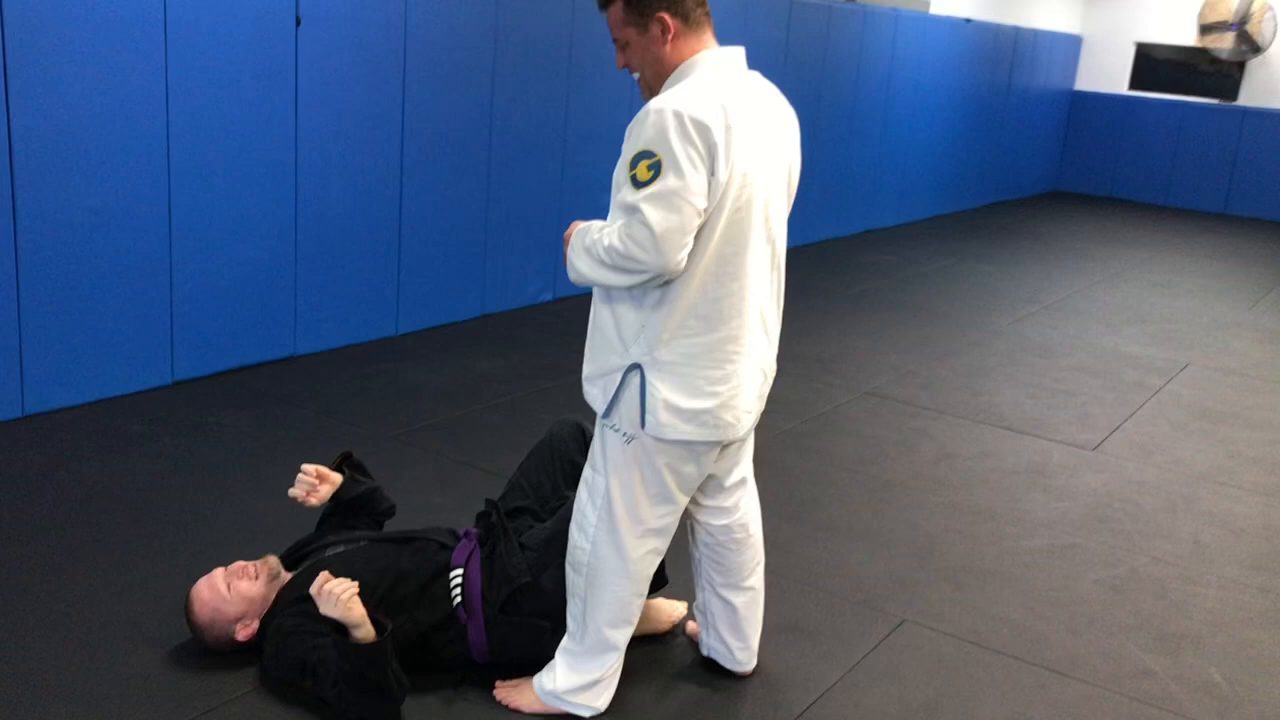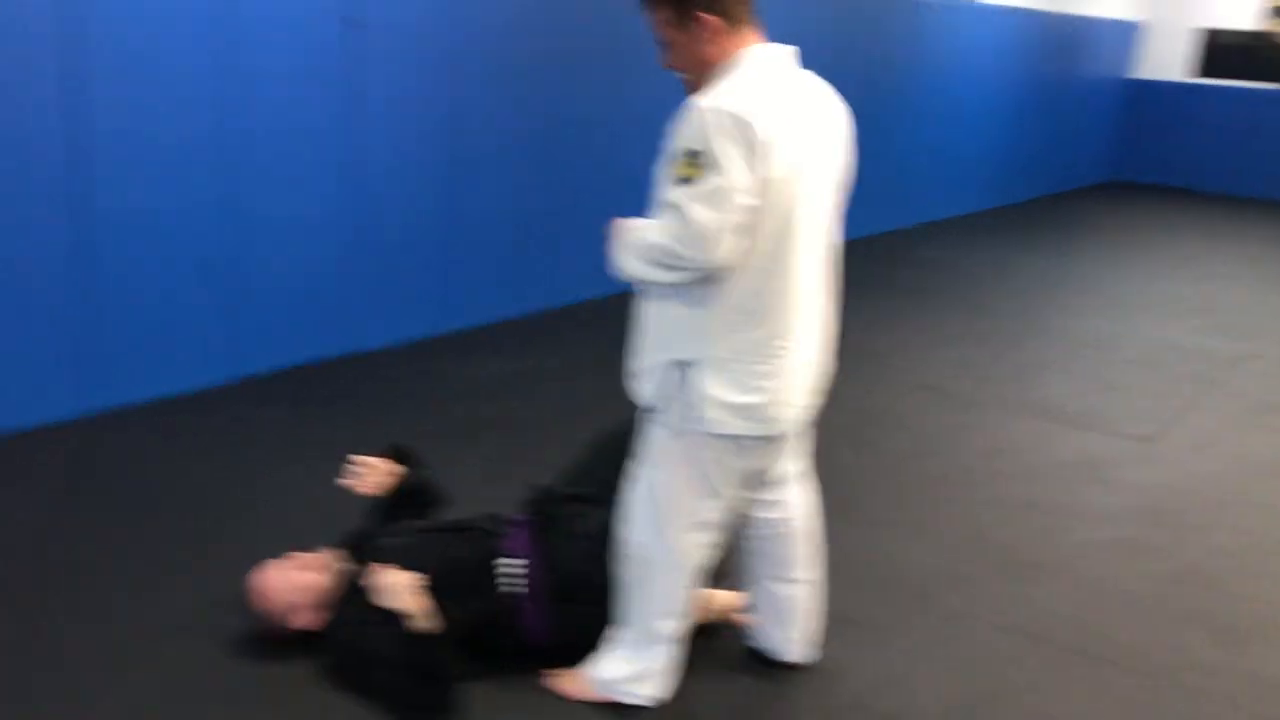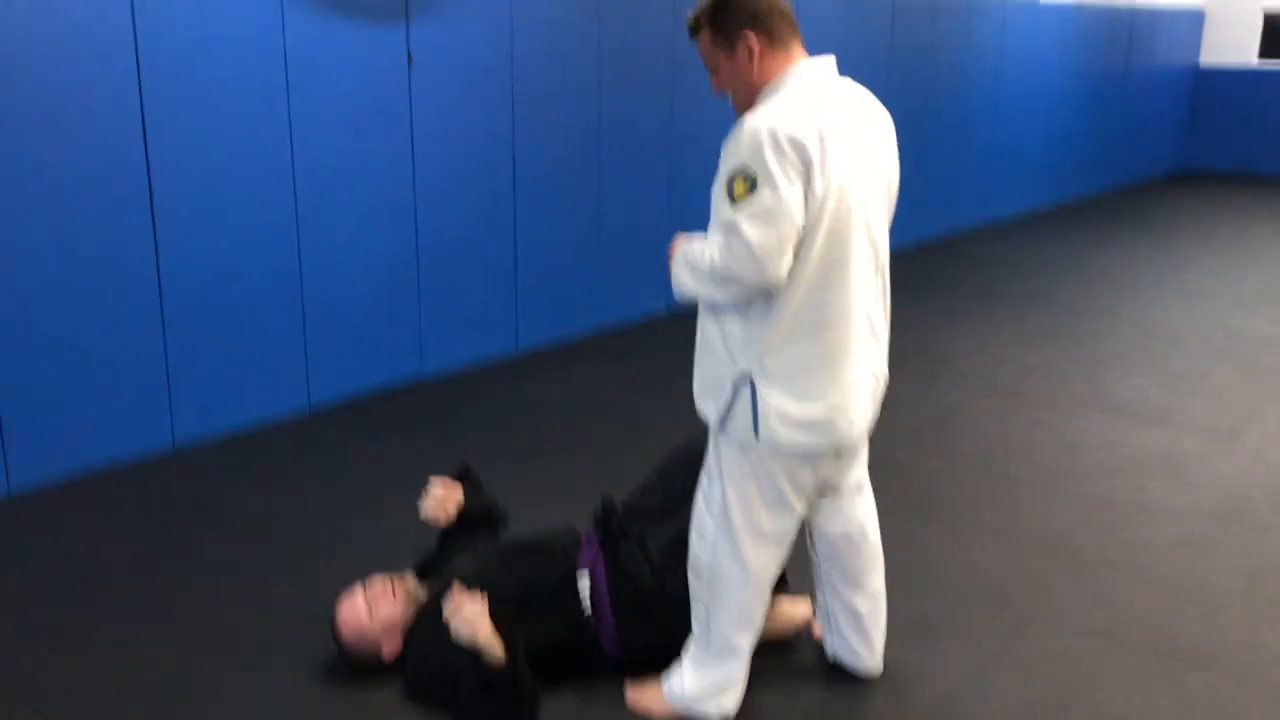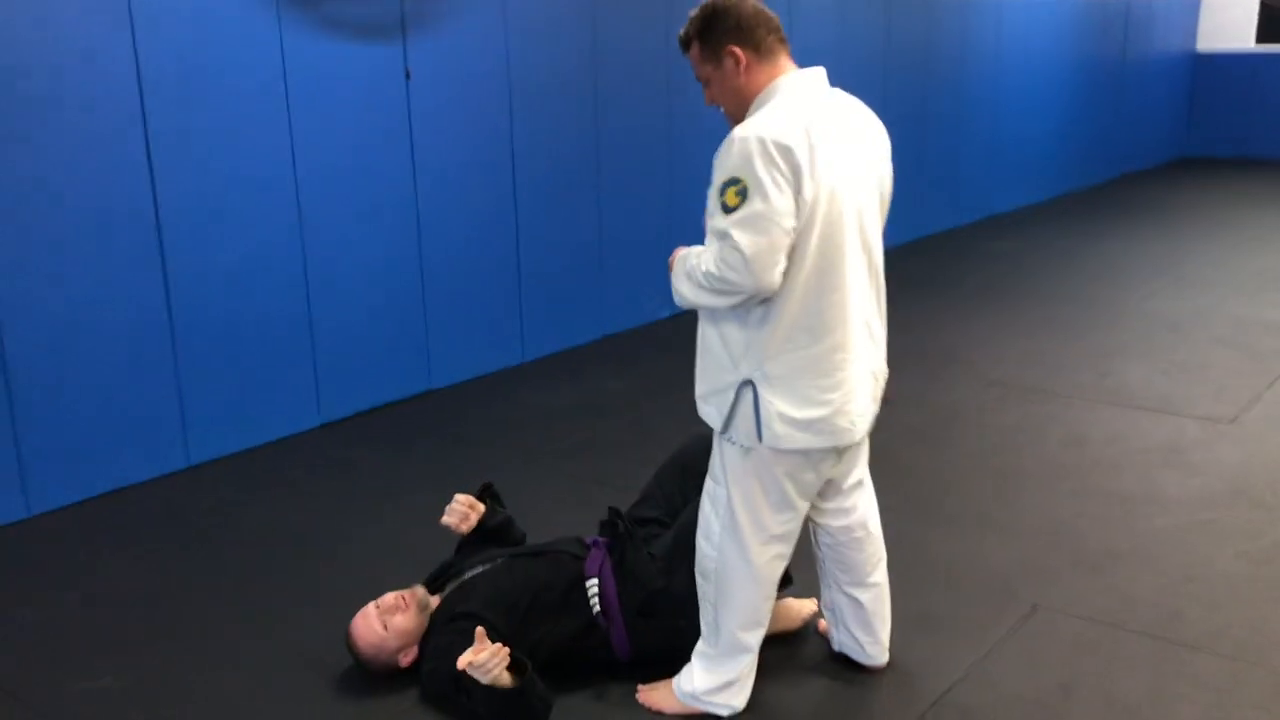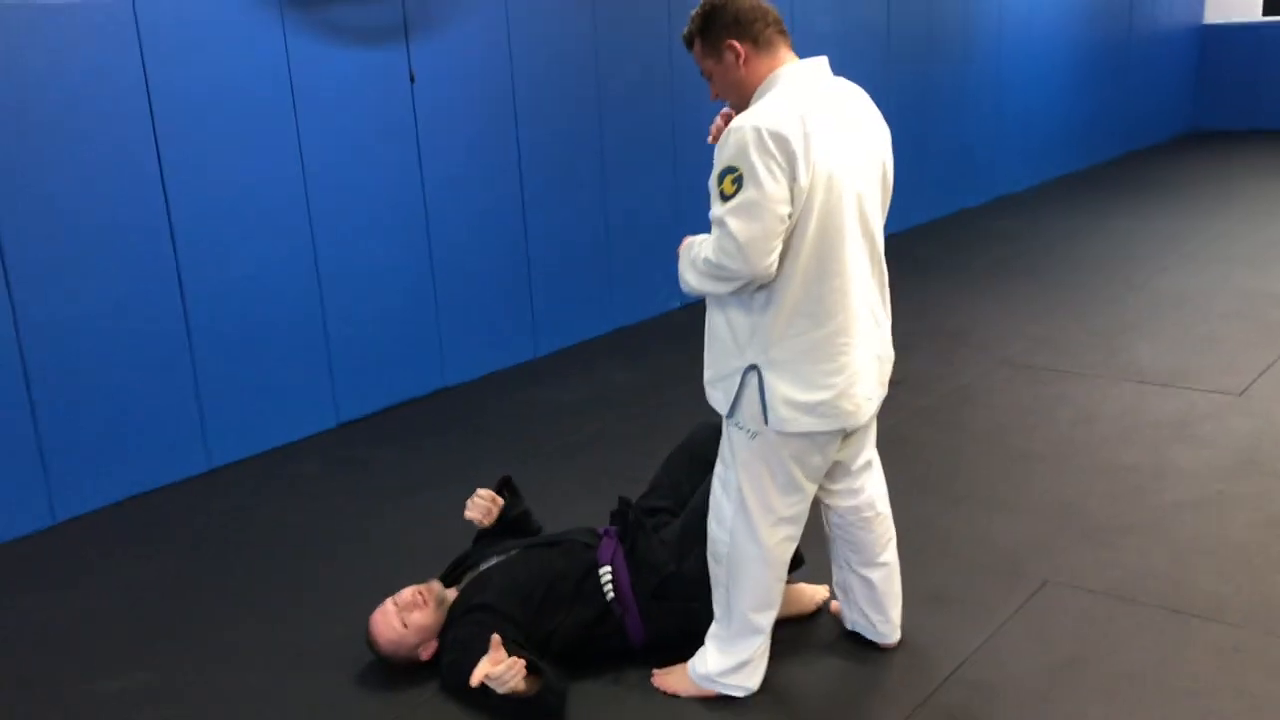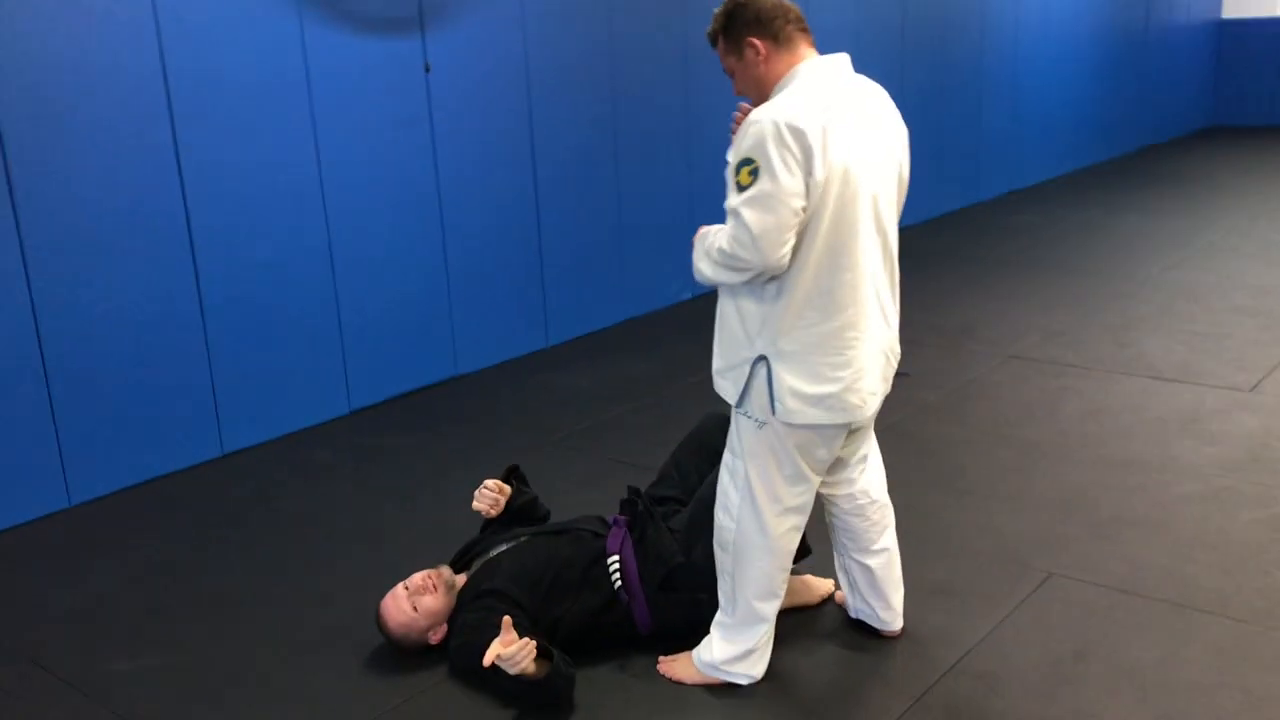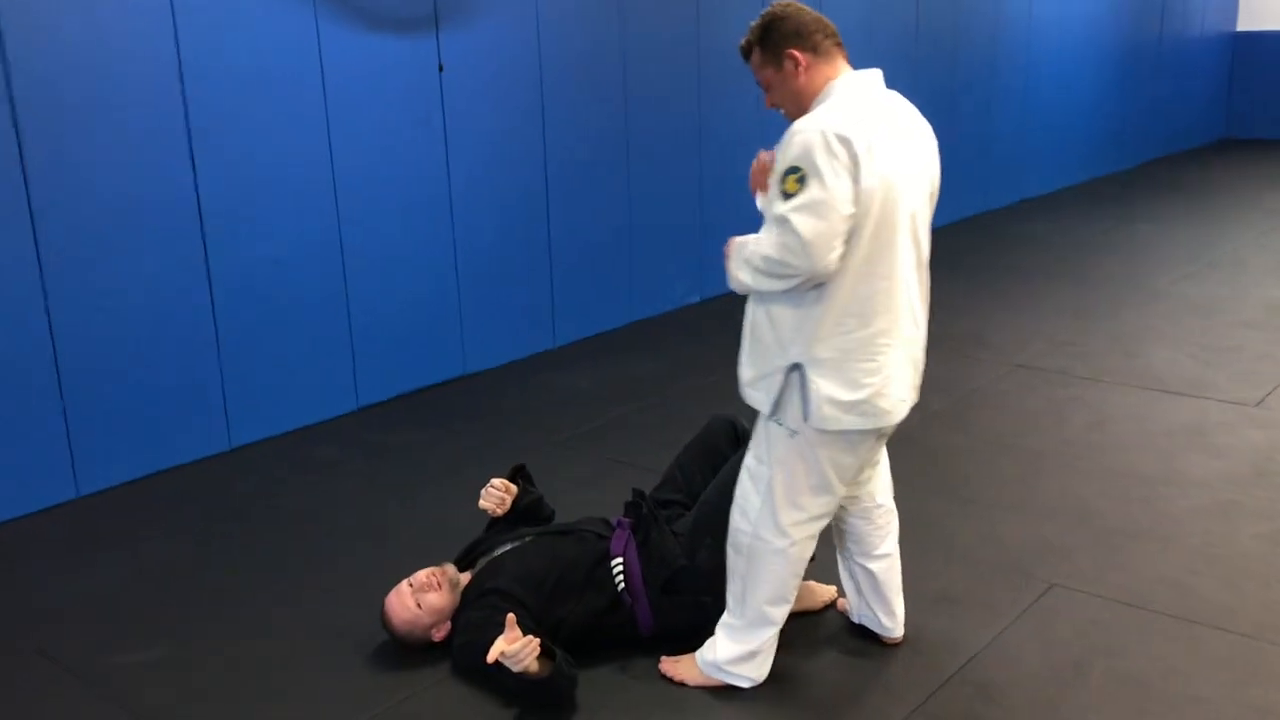
dt=0.2s
person 1, frame 1
left shoulder: (677, 114)
right shoulder: (769, 102)
left elbow: (650, 246)
left wrist: (583, 244)
left hip: (671, 372)
right hip: (737, 359)
left knee: (616, 528)
right knee: (727, 508)
right ankle: (732, 642)
person 1, frame 2
left shoulder: (721, 111)
right shoulder: (818, 98)
left elbow: (696, 244)
left wrist: (628, 239)
left hip: (721, 369)
right hip: (789, 353)
left knee: (666, 520)
right knee: (779, 501)
left ankle: (631, 671)
right ankle: (785, 634)
person 1, frame 3
left shoulder: (770, 129)
right shoulder: (864, 109)
left elbow: (751, 261)
left wrist: (686, 258)
left hip: (782, 382)
right hip: (848, 365)
left knee: (737, 535)
right knee: (844, 512)
right ankle: (857, 645)
person 1, frame 4
left shoulder: (760, 139)
right shoulder: (856, 117)
left elbow: (746, 270)
left wrist: (685, 268)
left hip: (782, 385)
right hip: (848, 365)
left knee: (741, 536)
right knee: (847, 511)
right ankle: (863, 638)
person 1, frame 5
left shoulder: (761, 128)
right shoulder: (855, 104)
left elbow: (743, 257)
left wrist: (692, 255)
left hip: (788, 369)
right hip: (855, 349)
left knee: (752, 519)
right knee: (855, 491)
left ankle: (729, 665)
right ankle: (877, 616)
person 1, frame 6
left shoulder: (779, 122)
right shoulder: (875, 102)
left elbow: (756, 247)
left wrist: (706, 245)
left hip: (798, 359)
right hip: (862, 342)
left knee: (758, 508)
right knee: (854, 481)
left ankle: (733, 653)
right ankle: (880, 606)
person 1, frame 7
left shoulder: (821, 133)
right shoulder: (903, 117)
left elbow: (806, 254)
left wrist: (744, 257)
right wrist: (783, 198)
left hip: (825, 366)
right hip: (880, 353)
left knee: (774, 512)
right knee: (859, 488)
left ankle: (733, 655)
right ankle: (880, 610)
person 2, frame 1
left shoulder: (300, 561)
right shoulder: (291, 641)
left elbow: (375, 510)
left wrist: (339, 484)
right wrist: (359, 628)
left hip: (481, 551)
right hip: (510, 607)
left knee: (570, 438)
person 2, frame 2
left shoulder: (358, 551)
right shoulder: (352, 631)
left elbow: (425, 500)
left wrist: (393, 476)
right wrist: (416, 617)
left hip: (539, 533)
right hip: (559, 595)
left knee: (636, 438)
person 2, frame 3
left shoulder: (431, 574)
right shoulder: (434, 653)
left elbow: (489, 521)
left wrist: (459, 500)
right wrist: (487, 649)
left hip: (608, 550)
right hip: (634, 607)
left knee: (707, 451)
person 2, frame 4
left shoulder: (441, 585)
right shoulder: (447, 658)
left elbow: (507, 540)
left wrist: (479, 515)
right wrist: (498, 678)
left hip: (619, 555)
right hip: (645, 609)
left knee: (705, 451)
person 2, frame 5
left shoulder: (463, 573)
right shoulder: (464, 648)
left elbow: (527, 532)
left wrist: (498, 507)
left hip: (631, 543)
right hip: (659, 596)
left knee: (712, 439)
person 2, frame 6
left shoulder: (471, 559)
right shoulder: (474, 632)
left elbow: (535, 519)
right elbow: (554, 685)
left wrist: (505, 496)
right wrist: (525, 667)
left hip: (639, 531)
right hip: (666, 584)
left knee: (719, 429)
person 2, frame 7
left shoulder: (478, 556)
right shoulder: (477, 631)
left elbow: (540, 517)
right elbow: (557, 685)
left wrist: (512, 494)
right wrist: (529, 665)
left hip: (642, 534)
right hip: (671, 587)
left knee: (727, 432)
